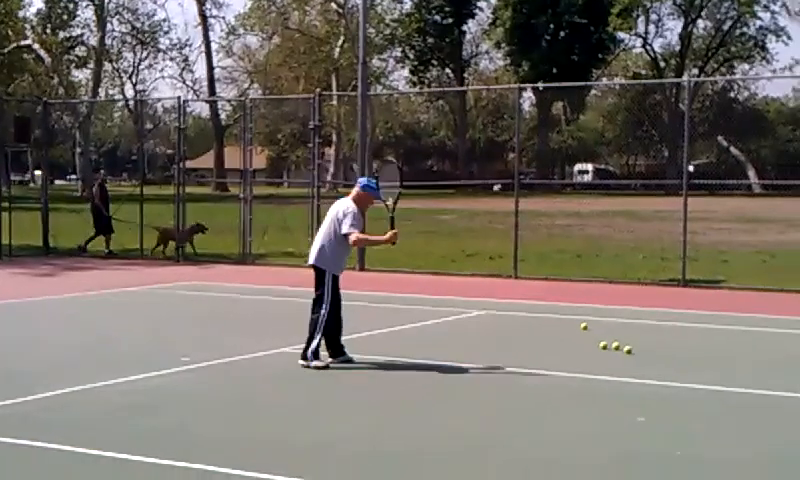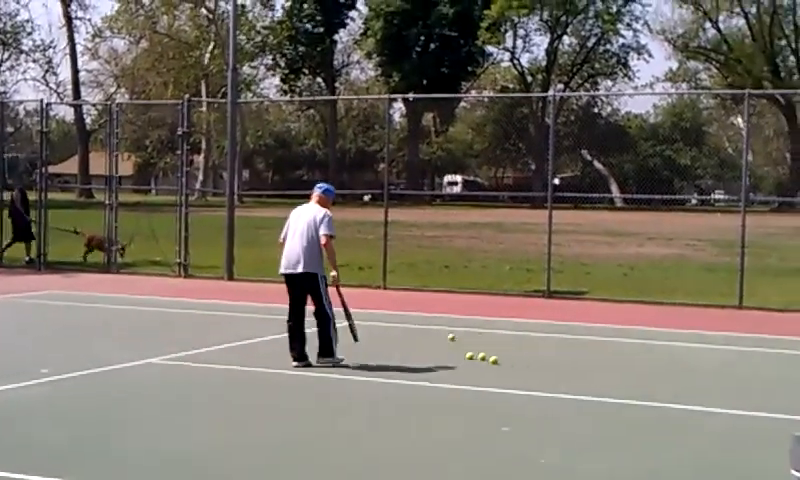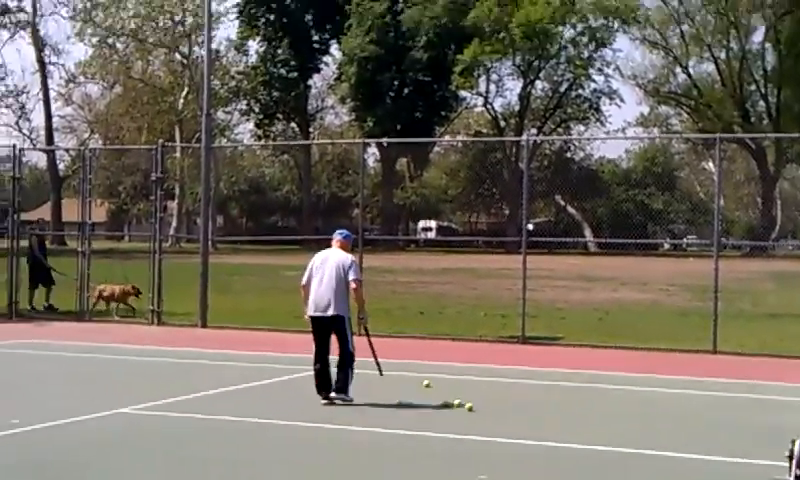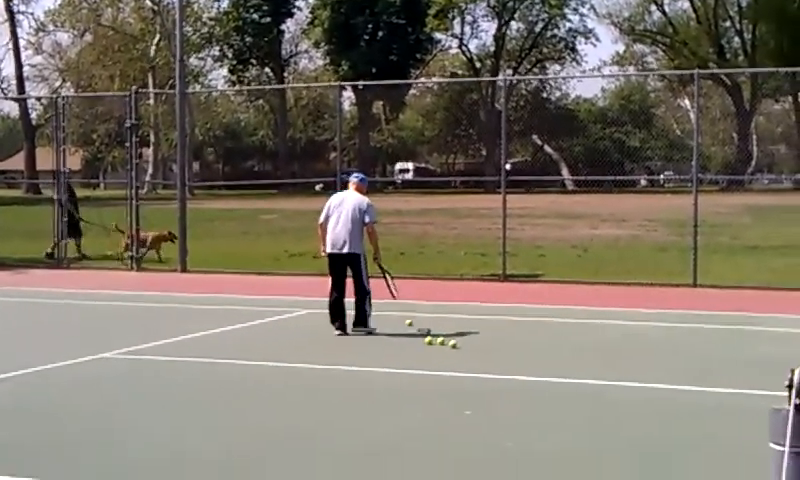
dt=1s
person 1, frame 1
left shoulder: (343, 204)
right shoulder: (351, 210)
right elbow: (355, 239)
right wrist: (384, 239)
left hip: (325, 262)
right hip: (327, 263)
left knee: (332, 309)
right knee: (324, 309)
left ankle: (336, 351)
right ankle: (309, 355)
person 1, frame 2
left shoulder: (296, 211)
right shoulder: (324, 214)
left elbow: (283, 240)
right elbow: (325, 242)
right wrist: (334, 269)
left hip: (289, 268)
right hip: (311, 269)
left knee: (295, 313)
right knee: (324, 311)
left ankle: (298, 356)
right ankle: (327, 353)
person 1, frame 3
left shoulder: (318, 257)
right shoulder: (348, 259)
left elbow: (304, 284)
right elbow: (355, 287)
left wrist: (307, 307)
right wrist: (362, 310)
left hip: (316, 311)
right hip: (338, 312)
left knee: (320, 354)
right knee: (347, 352)
left ankle: (326, 394)
right ankle: (339, 390)
person 1, frame 4
left shoulder: (334, 198)
right shoulder: (364, 202)
left elbow: (321, 224)
right elbow: (370, 229)
left wrist: (323, 245)
right wrist: (376, 251)
left hip: (333, 249)
right hip: (354, 250)
left knee: (336, 288)
right knee: (362, 287)
left ankle: (339, 325)
right ankle: (361, 323)
